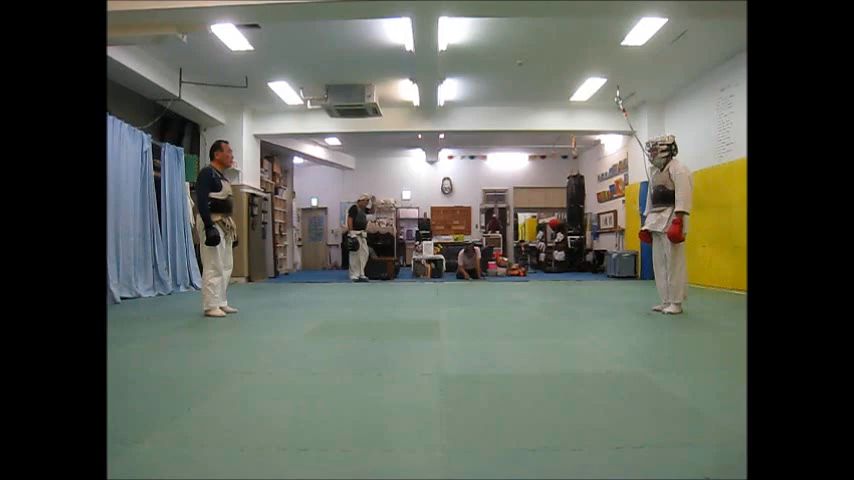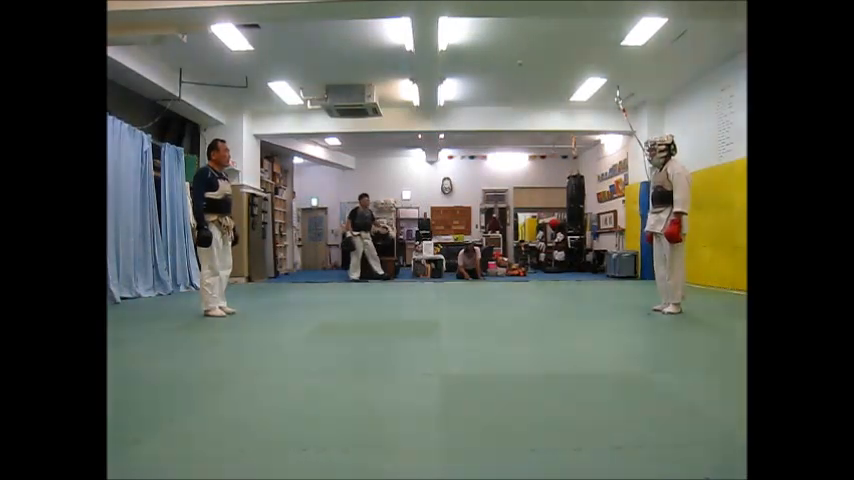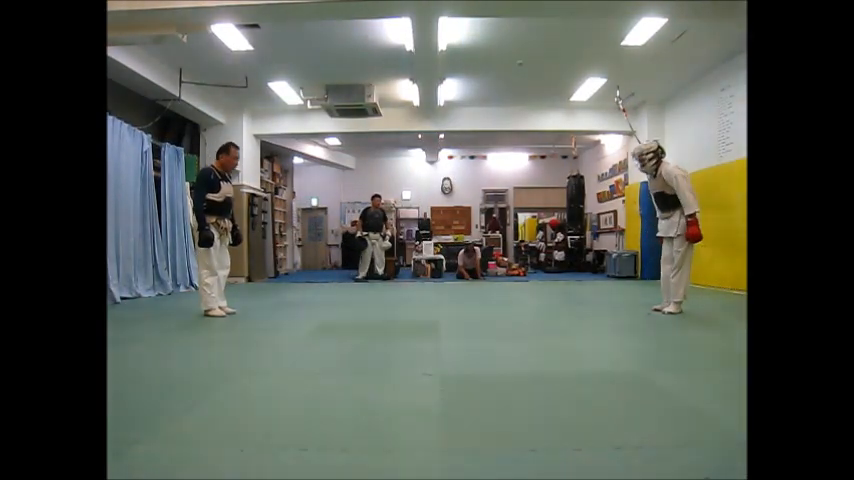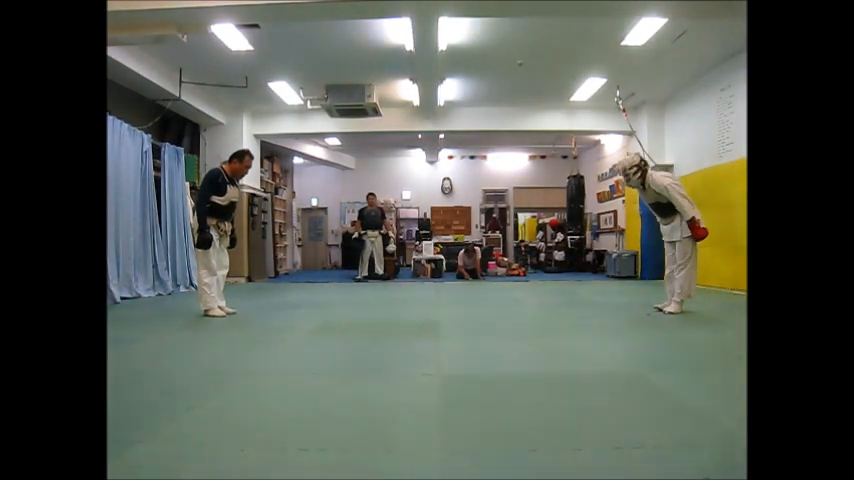
dt=0.5s
person 1, frame 1
left shoulder: (222, 177)
right shoulder: (207, 173)
right elbow: (202, 202)
left wrist: (232, 228)
right wrist: (209, 227)
left hip: (224, 225)
right hip: (212, 225)
left knee: (225, 266)
right knee: (213, 267)
left ankle: (220, 303)
right ankle: (210, 306)
person 1, frame 2
left shoulder: (223, 176)
right shoulder: (203, 174)
right elbow: (197, 203)
left wrist: (232, 227)
right wrist: (201, 227)
left hip: (224, 226)
right hip: (210, 225)
left knee: (225, 267)
right knee: (210, 267)
left ankle: (220, 303)
right ankle: (210, 306)
person 1, frame 3
left shoulder: (226, 177)
right shoulder: (206, 174)
right elbow: (198, 203)
left wrist: (234, 227)
right wrist: (203, 228)
left hip: (222, 227)
right hip: (208, 226)
left knee: (223, 266)
right knee: (209, 267)
left ankle: (219, 303)
right ankle: (210, 306)
person 1, frame 4
left shoulder: (234, 180)
right shoulder: (214, 176)
right elbow: (201, 203)
left wrist: (231, 230)
right wrist: (203, 230)
left hip: (222, 227)
right hip: (208, 226)
left knee: (221, 266)
right knee: (208, 267)
left ankle: (219, 304)
right ankle: (209, 306)
person 2, frame 1
left shoulder: (678, 169)
right shoulder: (655, 172)
left elbow: (683, 198)
left wrist: (677, 223)
right wrist: (646, 224)
left hip: (672, 221)
right hip: (657, 222)
left knee: (674, 263)
right knee: (659, 264)
left ankle: (676, 303)
right ankle: (666, 301)
person 2, frame 2
left shoulder: (676, 169)
right shoulder: (656, 171)
left elbow: (681, 199)
left wrist: (676, 222)
right wrist: (650, 226)
left hip: (671, 222)
right hip: (658, 223)
left knee: (673, 264)
right knee: (660, 264)
left ankle: (675, 303)
right ankle: (666, 301)
person 2, frame 3
left shoulder: (671, 171)
right shoulder: (651, 176)
left elbow: (687, 198)
left wrist: (692, 224)
right wrist: (661, 227)
left hip: (682, 223)
right hip: (667, 224)
left knee: (679, 263)
right knee: (667, 263)
left ankle: (676, 303)
right ankle: (668, 300)
person 2, frame 4
left shoulder: (660, 181)
right shoulder: (641, 187)
left elbow: (683, 203)
left wrist: (694, 226)
right wrist: (665, 225)
left hip: (684, 225)
right hip: (669, 227)
left knee: (683, 264)
right knee: (671, 265)
left ankle: (677, 302)
right ankle: (671, 300)
